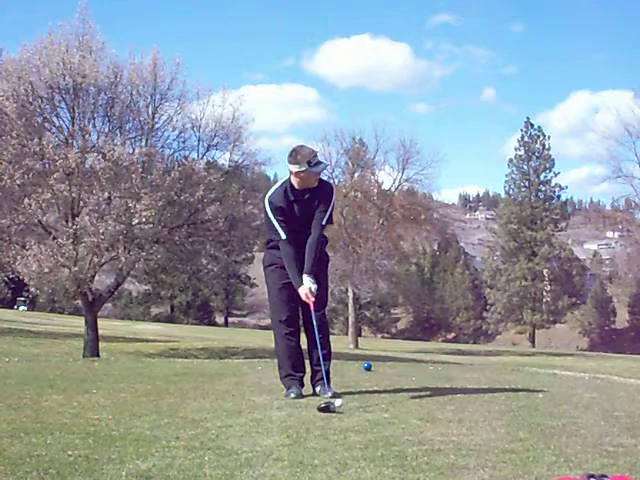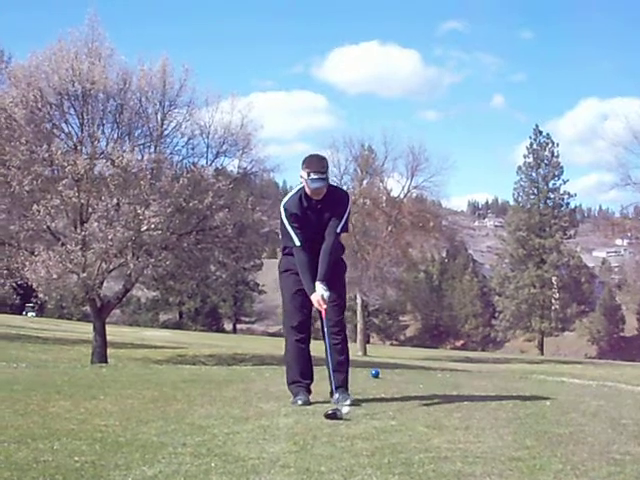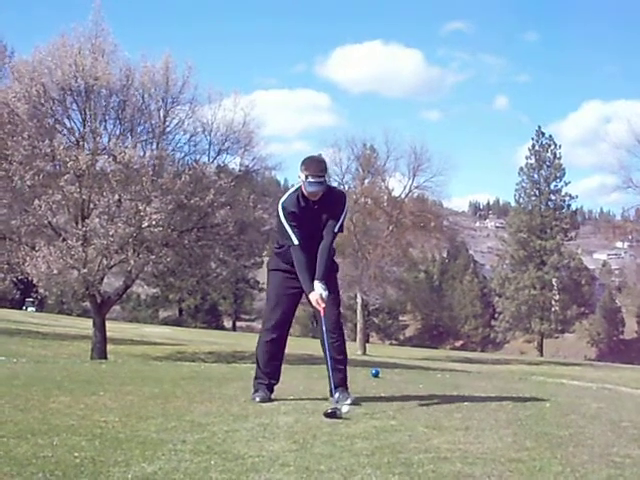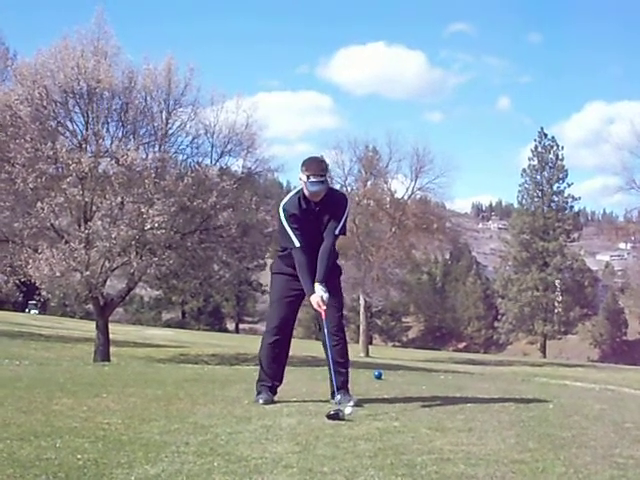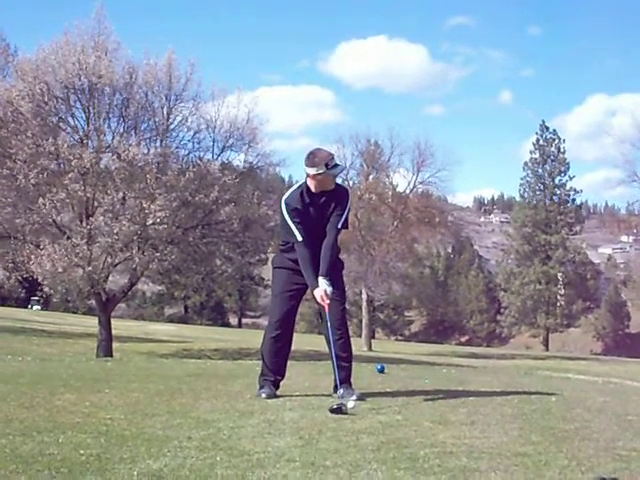
dt=0.7s
person 1, frame 1
left shoulder: (325, 190)
right shoulder: (274, 198)
left elbow: (317, 233)
right elbow: (285, 243)
left wrist: (309, 275)
right wrist: (299, 283)
left hip: (313, 259)
right hip: (280, 259)
left knee: (317, 317)
right knee: (285, 319)
left ankle: (321, 380)
right ankle: (292, 381)
person 1, frame 2
left shoulder: (341, 198)
right shoulder: (290, 204)
left elbow: (330, 241)
right elbow: (299, 249)
left wrist: (321, 282)
right wrist: (311, 290)
left hip: (330, 266)
right hip: (296, 265)
left knee: (335, 324)
right knee: (296, 326)
left ankle: (340, 388)
right ankle: (300, 388)
person 1, frame 3
left shoulder: (338, 198)
right shoulder: (287, 204)
left elbow: (328, 241)
right elbow: (297, 248)
left wrist: (319, 281)
right wrist: (309, 288)
left hip: (323, 267)
right hip: (286, 266)
left knee: (333, 323)
right knee: (274, 324)
left ankle: (340, 387)
right ankle: (263, 385)
person 1, frame 4
left shoulder: (339, 201)
right shoulder: (289, 206)
left elbow: (328, 243)
right elbow: (299, 250)
left wrist: (320, 284)
right wrist: (309, 291)
left hip: (326, 270)
right hip: (289, 269)
left knee: (335, 326)
right knee: (277, 326)
left ankle: (341, 390)
right ankle: (266, 387)
person 1, frame 5
left shoulder: (340, 194)
right shoulder: (291, 200)
left elbow: (331, 237)
right elbow: (301, 245)
left wrist: (323, 278)
right wrist: (313, 285)
left hip: (327, 264)
right hip: (290, 263)
left knee: (337, 320)
right knee: (279, 320)
left ankle: (343, 384)
right ankle: (268, 381)
